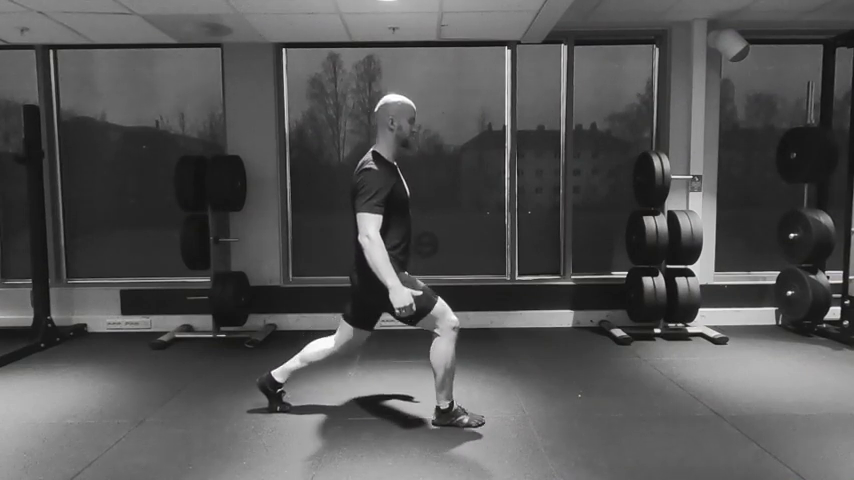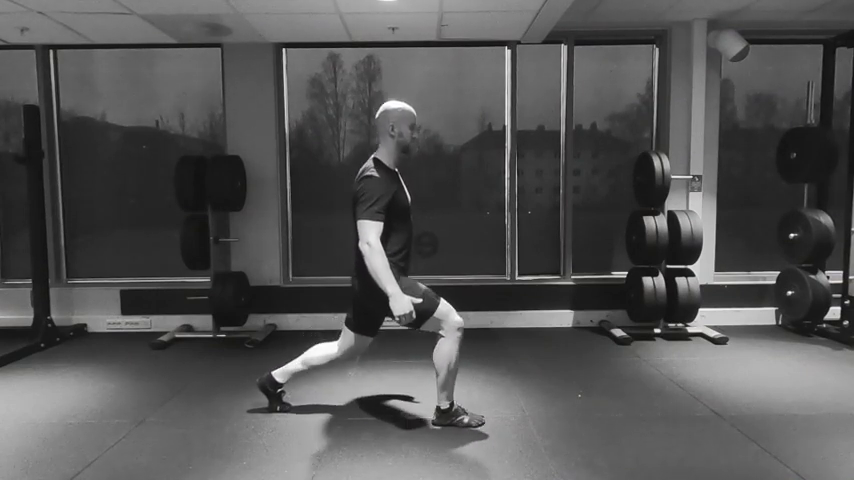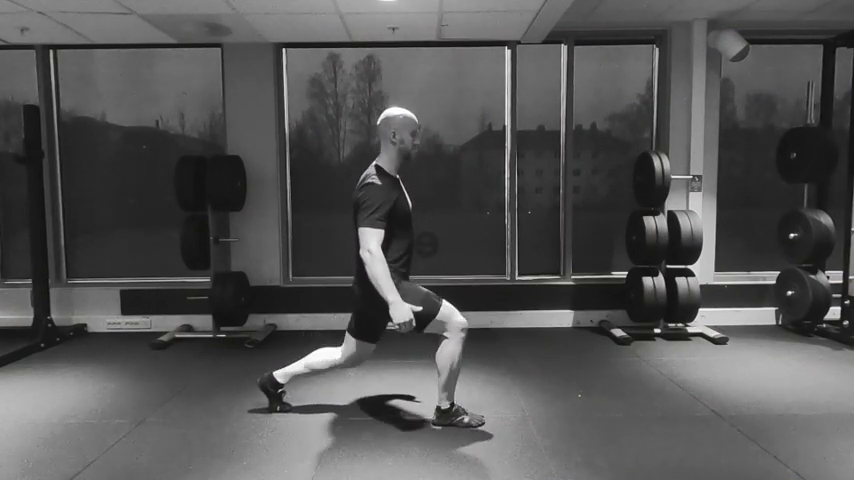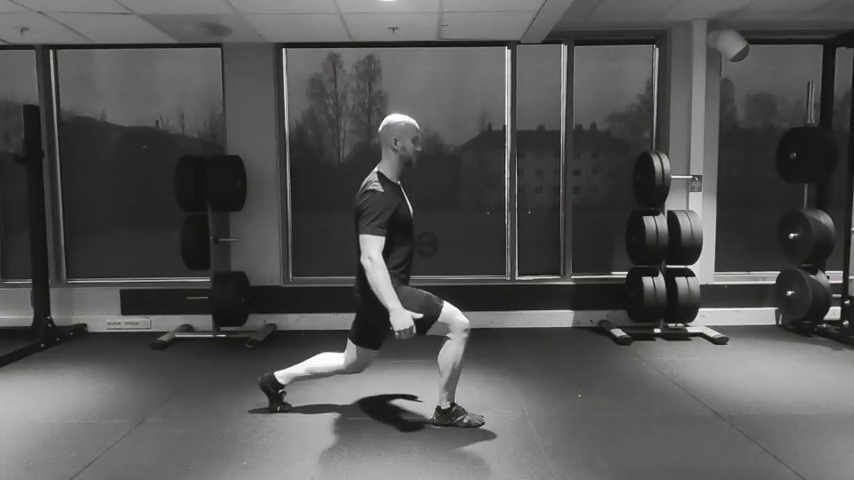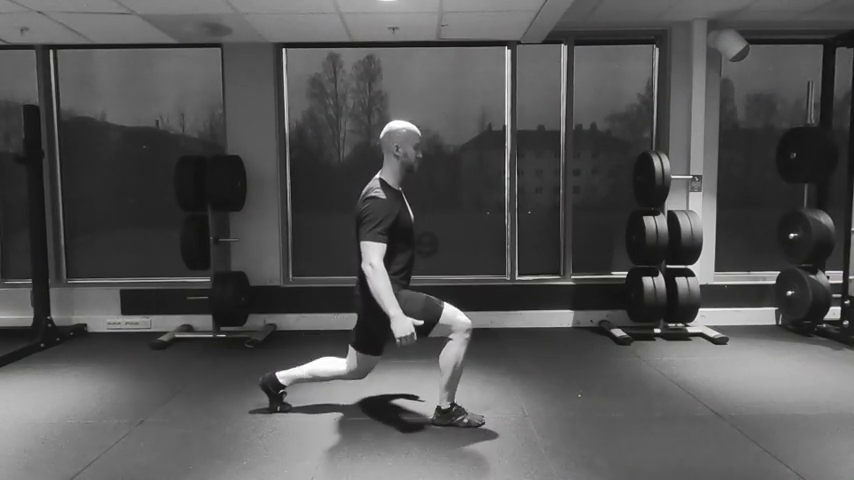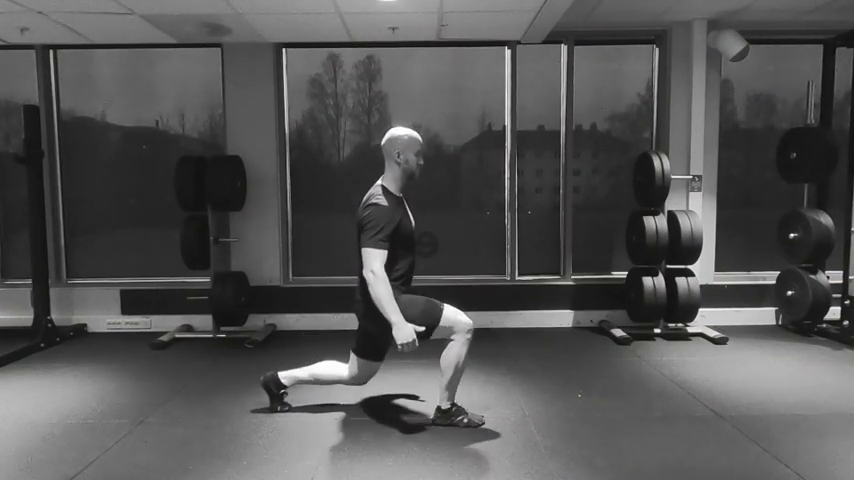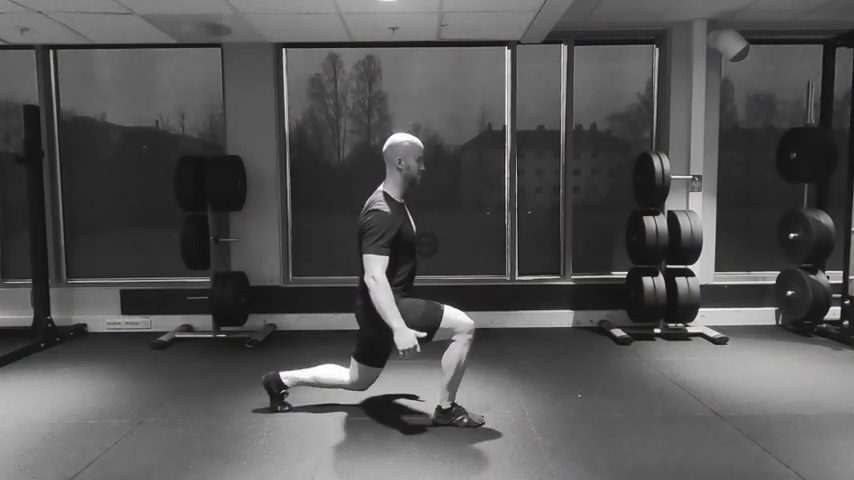
dt=0.1s
person 1, frame 1
left shoulder: (385, 166)
right shoulder: (375, 173)
right elbow: (368, 236)
left wrist: (397, 276)
right wrist: (395, 287)
left hip: (375, 276)
right hip: (380, 278)
left knee: (343, 342)
right knee: (447, 325)
left ankle: (274, 379)
right ankle: (445, 410)
person 1, frame 2
left shoulder: (386, 172)
right shoulder: (376, 180)
right elbow: (368, 243)
left wrist: (397, 285)
right wrist: (395, 294)
left hip: (378, 280)
right hip: (382, 281)
left knee: (346, 348)
right knee: (452, 325)
left ankle: (274, 379)
right ankle: (446, 410)
person 1, frame 3
left shoulder: (387, 179)
right shoulder: (377, 187)
right elbow: (369, 251)
left wrist: (397, 292)
right wrist: (395, 302)
left hip: (379, 286)
right hip: (384, 287)
left knee: (349, 356)
right knee: (456, 326)
left ankle: (275, 380)
right ankle: (446, 410)
person 1, frame 4
left shoulder: (389, 184)
right shoulder: (378, 194)
right elbow: (370, 257)
left wrist: (395, 302)
right wrist: (396, 309)
left hip: (380, 291)
right hip: (385, 292)
left knee: (351, 362)
right knee: (459, 326)
left ankle: (276, 380)
right ankle: (446, 410)
person 1, frame 5
left shoulder: (390, 191)
right shoulder: (379, 201)
right elbow: (371, 265)
left wrist: (395, 309)
right wrist: (396, 316)
left hip: (379, 298)
right hip: (385, 298)
left knee: (353, 368)
right knee: (461, 327)
left ankle: (278, 380)
right ankle: (446, 410)
person 1, frame 6
left shoulder: (391, 196)
right shoulder: (381, 207)
right elbow: (372, 271)
left wrist: (394, 316)
right wrist: (398, 322)
left hip: (382, 304)
right hip: (384, 304)
left knee: (355, 373)
right knee: (463, 327)
left ankle: (279, 380)
right ankle: (446, 410)
person 1, frame 7
left shoulder: (392, 202)
right shoulder: (382, 213)
right elbow: (374, 277)
left wrist: (396, 322)
right wrist: (399, 329)
left hip: (383, 308)
right hip: (385, 309)
left knee: (356, 380)
right knee: (464, 327)
left ankle: (280, 380)
right ankle: (446, 410)
